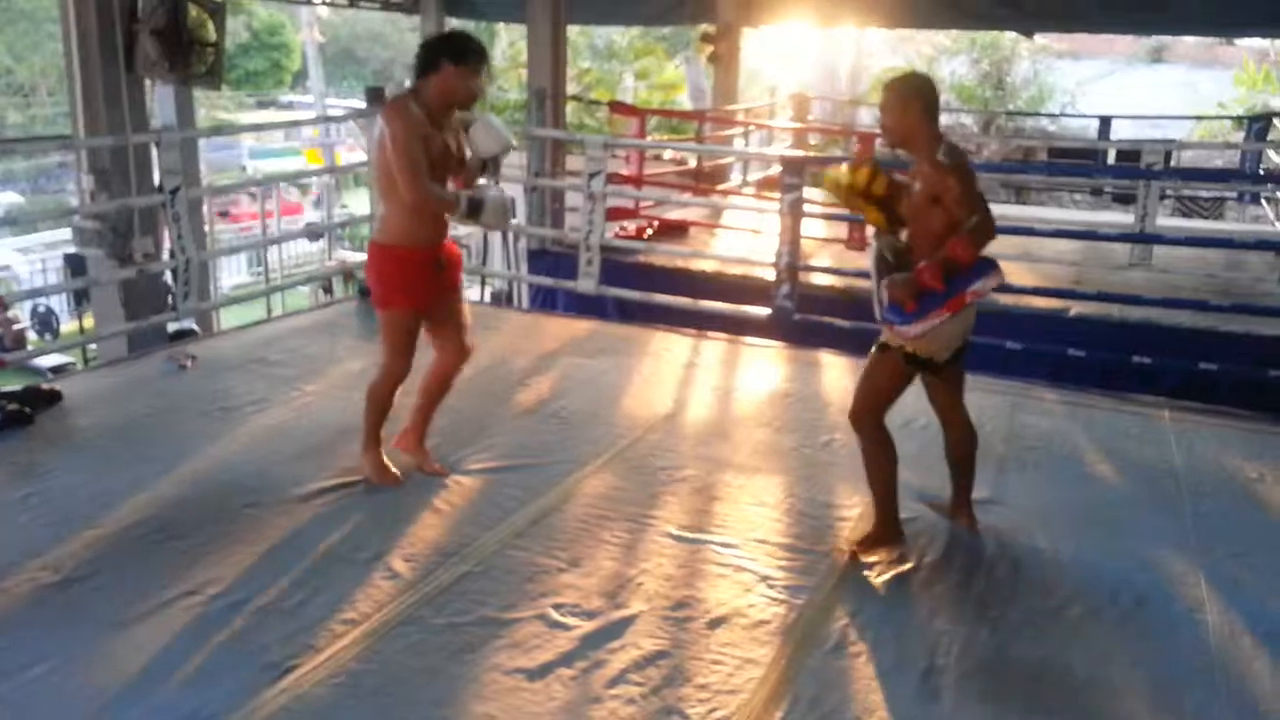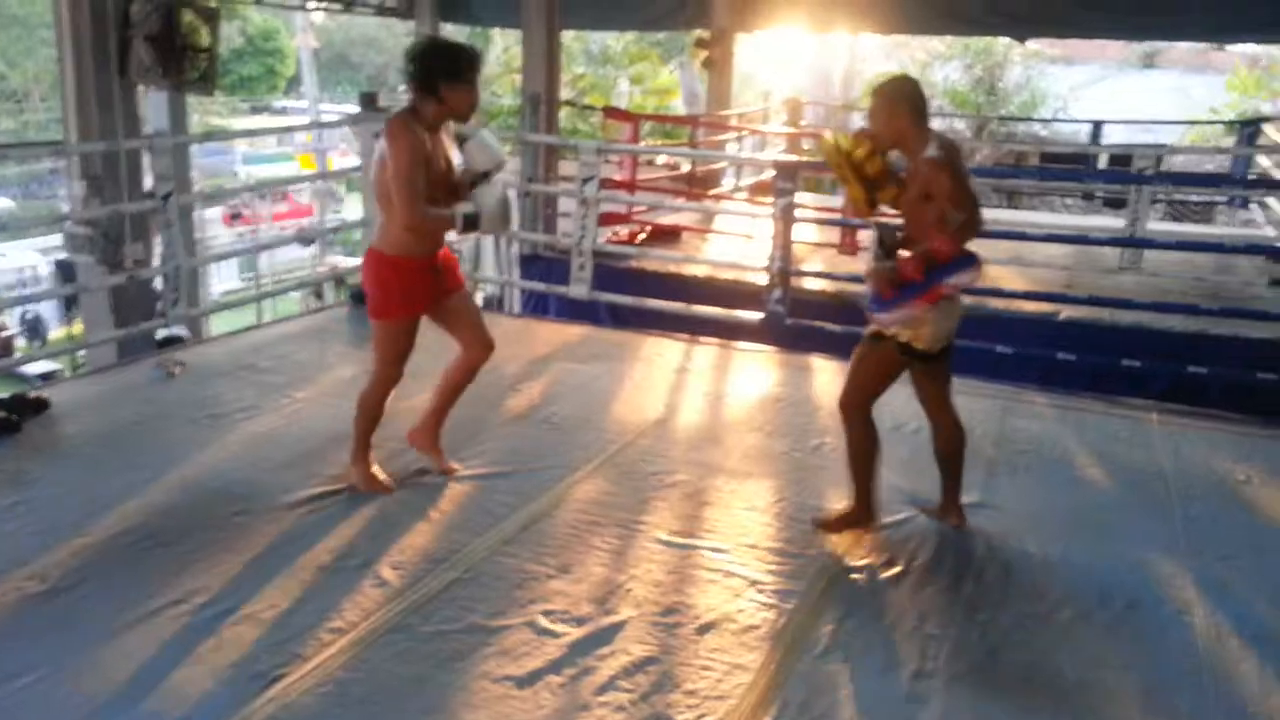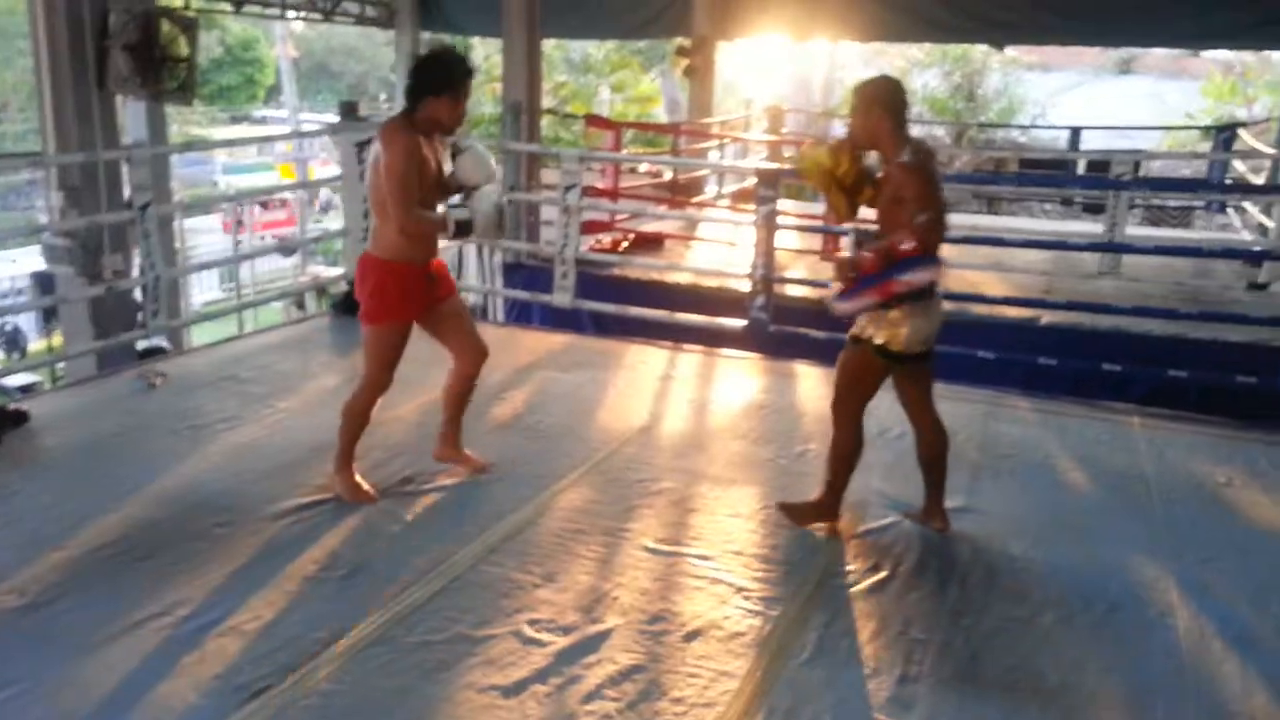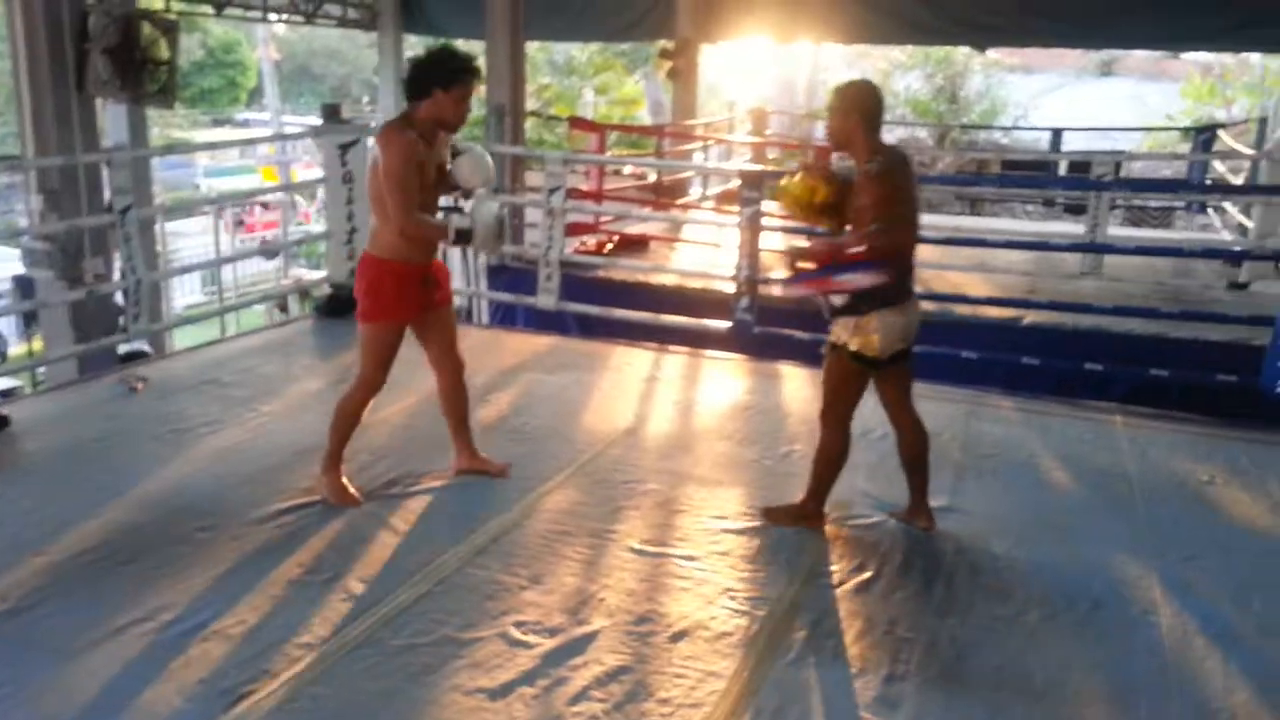
dt=0.1s
person 1, frame 1
left shoulder: (939, 166)
right shoulder: (933, 162)
left elbow: (979, 226)
left wrist: (924, 279)
right hip: (947, 312)
left knee: (864, 413)
right knee: (951, 408)
left ankle: (886, 524)
right ankle: (962, 504)
person 1, frame 2
left shoulder: (935, 161)
right shoulder: (929, 156)
left elbow: (966, 221)
right elbow: (912, 207)
left wrist: (903, 268)
left hip: (914, 308)
right hip: (933, 305)
left knee: (854, 403)
right knee: (939, 407)
left ankle: (862, 506)
right ankle: (951, 505)
person 1, frame 3
left shoulder: (909, 166)
right shoulder: (912, 157)
left elbow: (930, 227)
right elbow: (890, 210)
left wrist: (872, 261)
left hip: (894, 311)
right hip: (918, 307)
left knee: (846, 410)
right knee: (922, 411)
left ankle: (828, 503)
right ankle: (934, 508)
person 1, frame 4
left shoulder: (874, 175)
right shoulder: (890, 162)
left elbow: (879, 240)
left hip: (867, 314)
right hip: (895, 308)
left knee: (834, 417)
right knee: (901, 410)
left ankle: (812, 508)
right ankle: (919, 507)
person 2, frame 1
left shoulder: (450, 119)
right shoulder: (401, 115)
left elbow: (460, 178)
right elbow: (417, 196)
left wrist: (486, 158)
right wrist: (472, 206)
left hip: (437, 254)
right hip: (398, 260)
left knee: (454, 353)
right knee: (396, 366)
left ankle: (412, 436)
right ankle: (371, 449)
person 2, frame 2
left shoulder: (440, 130)
right shoulder: (405, 134)
right elbow: (412, 218)
left wrist: (471, 182)
right wrist: (463, 220)
left hip: (435, 262)
right hip: (396, 268)
left knee: (480, 346)
right knee: (387, 375)
left ankle: (427, 432)
right ankle: (360, 459)
person 2, frame 3
left shoulder: (433, 138)
right shoulder: (399, 139)
right elbow: (406, 220)
left wrist: (460, 183)
left hip: (427, 270)
right hip: (389, 275)
left knee: (473, 353)
right knee: (376, 382)
left ankle: (449, 443)
right ankle: (343, 468)
person 2, frame 4
left shoulder: (436, 138)
right shoulder: (398, 141)
right elbow: (406, 223)
left hip: (426, 272)
right hip: (387, 275)
left knee: (450, 368)
right knee: (369, 381)
left ankle: (466, 453)
right ankle: (330, 469)
